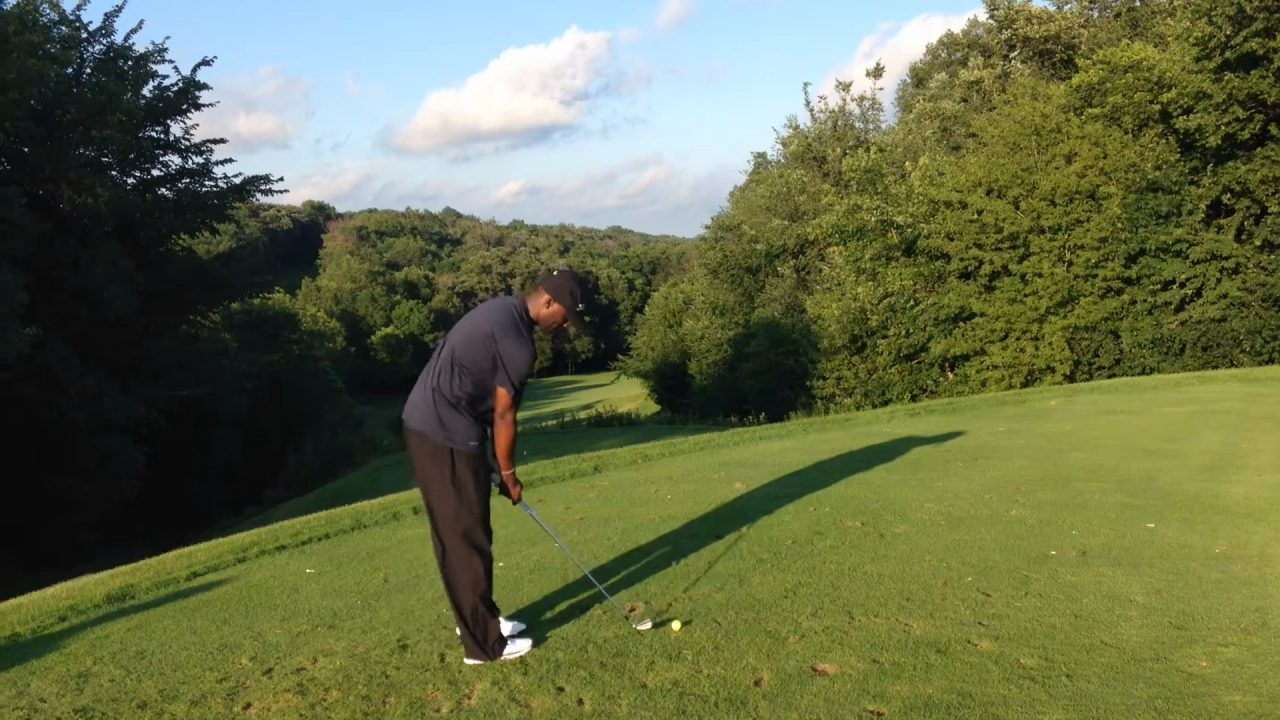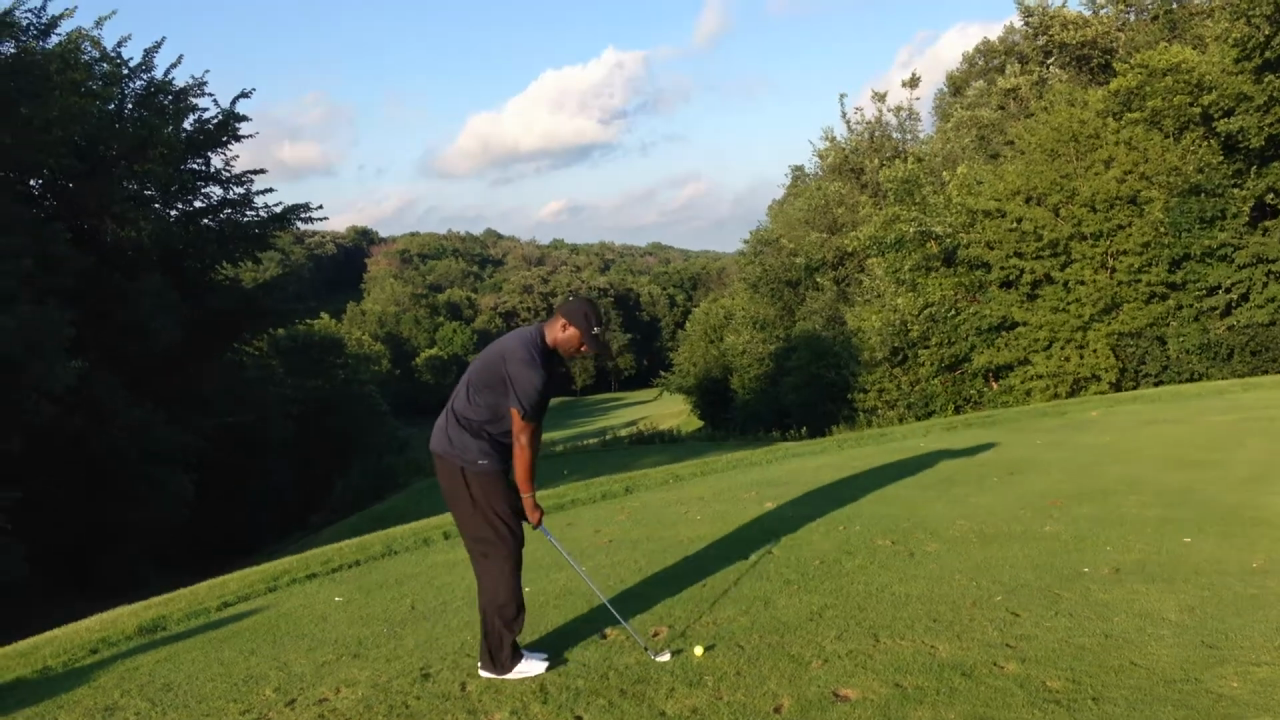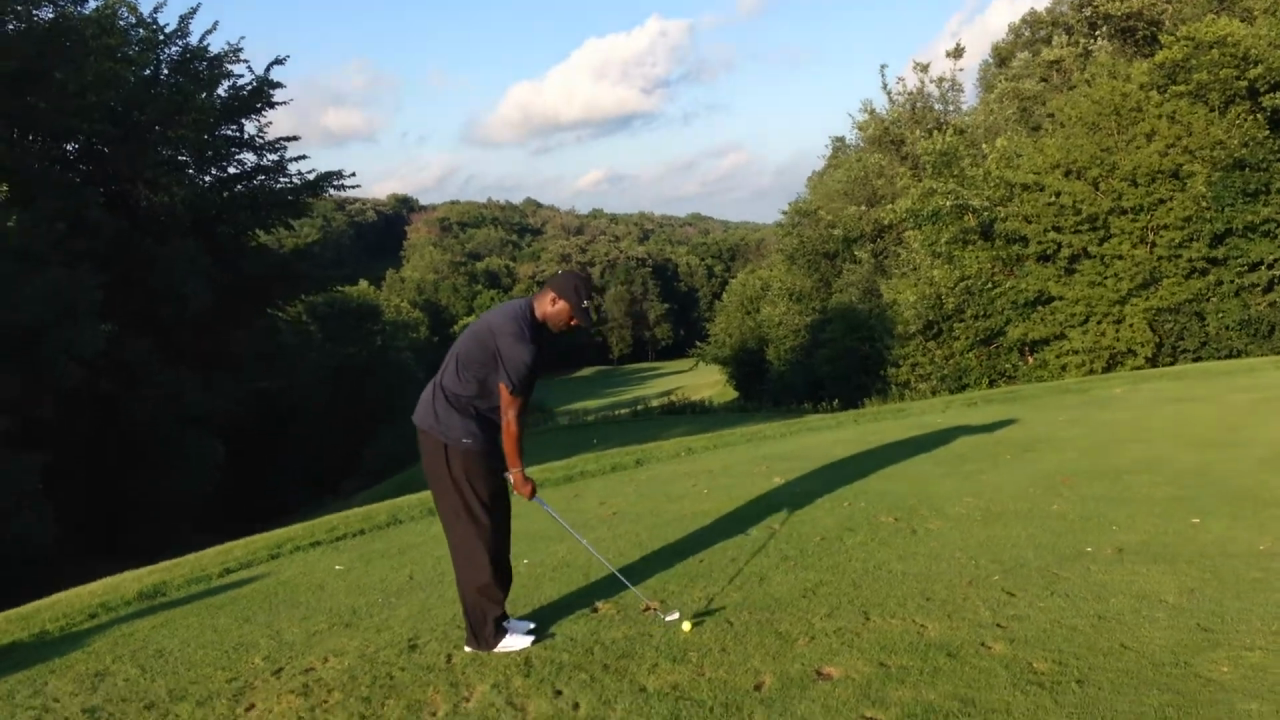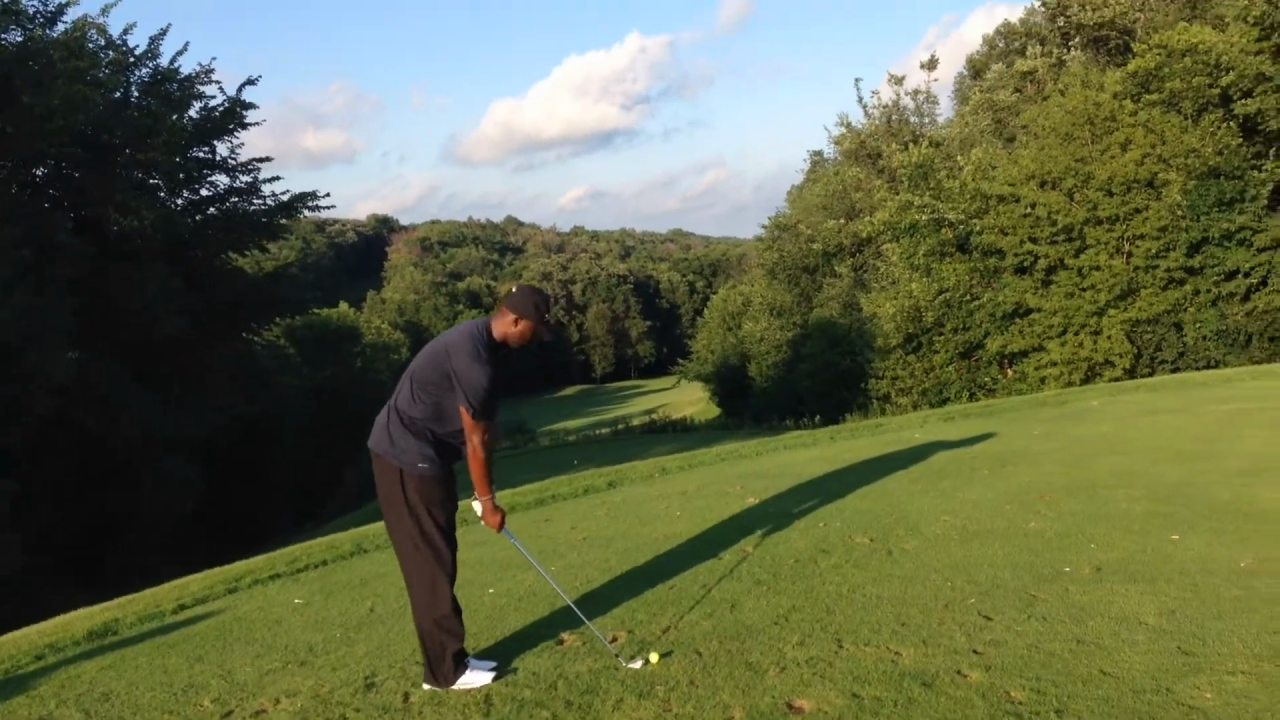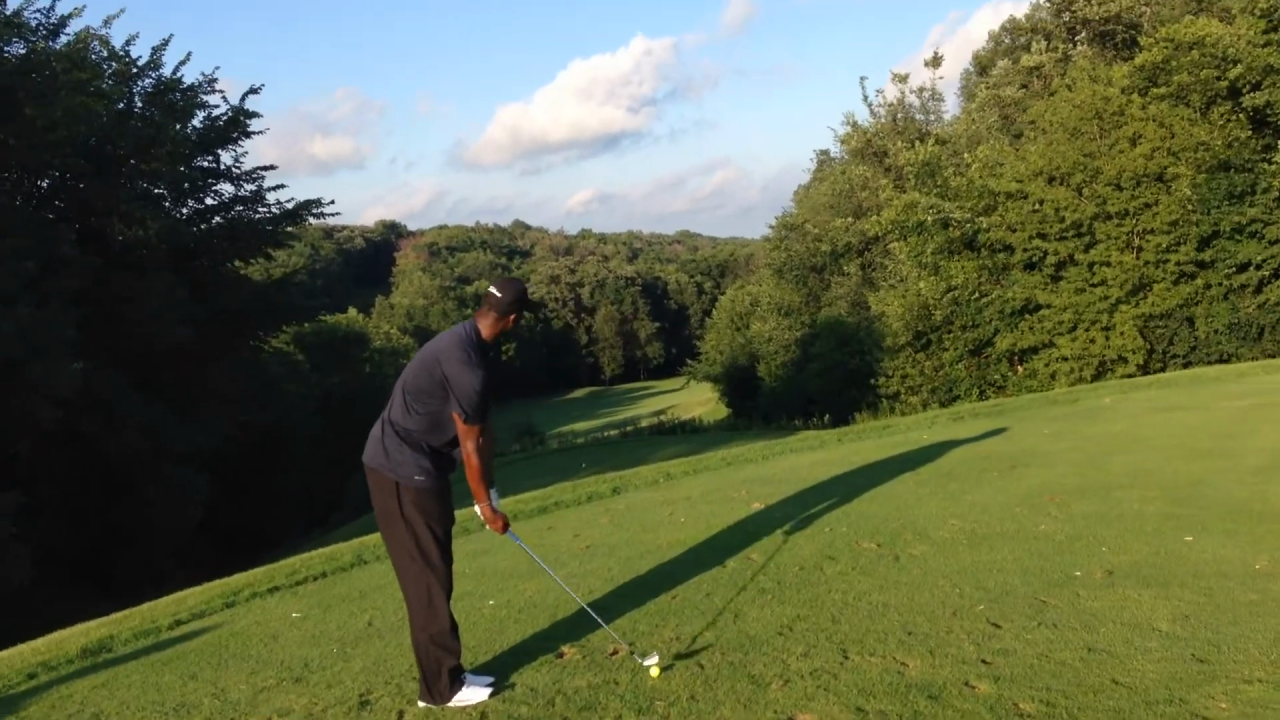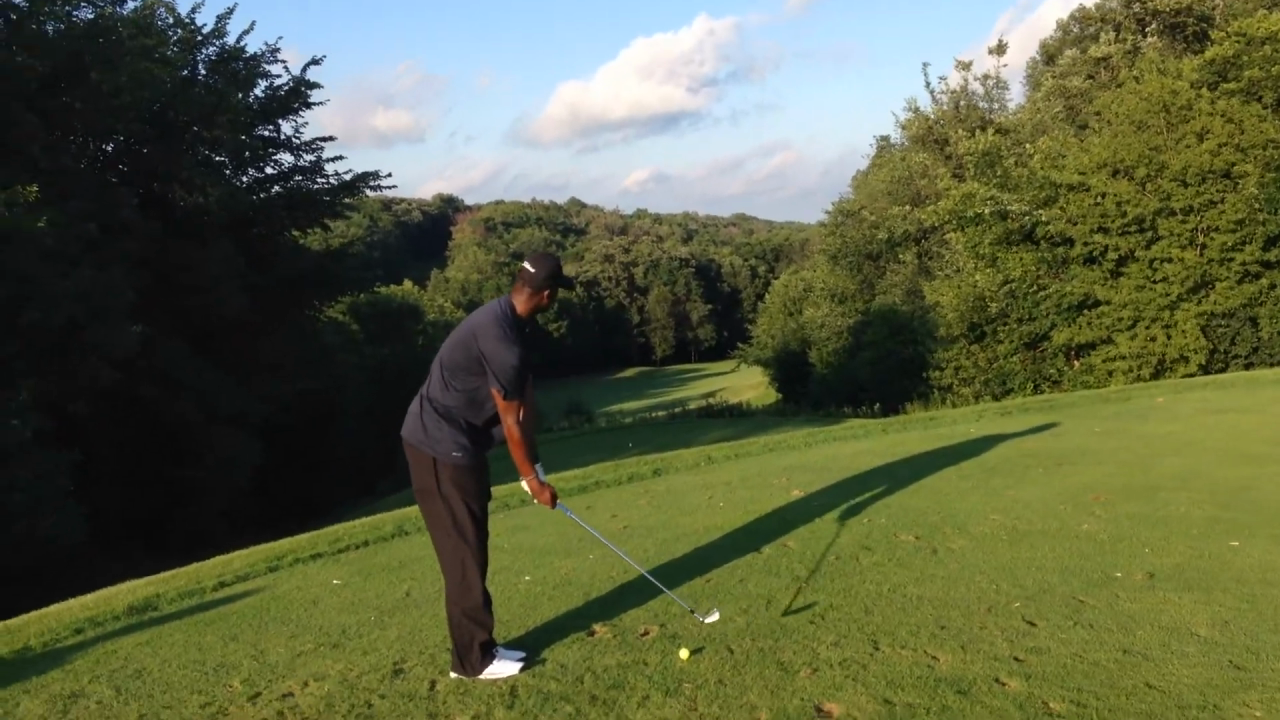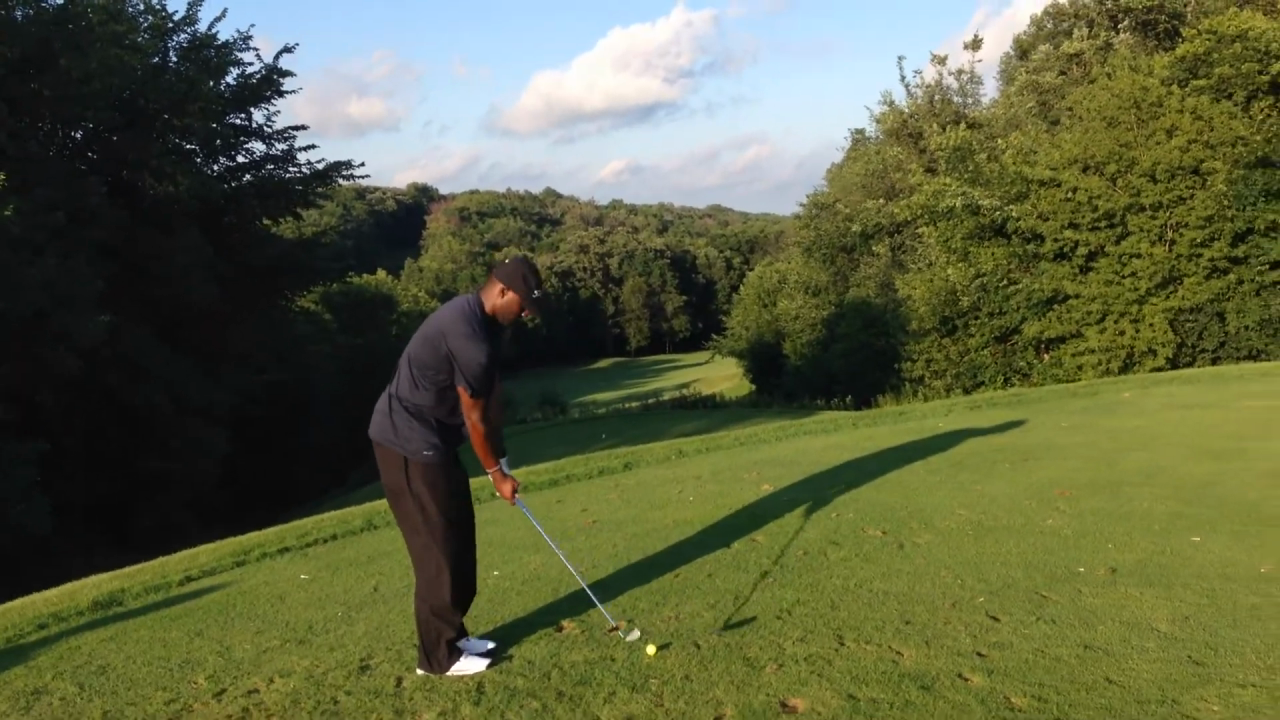
dt=0.5s
person 1, frame 1
left shoulder: (502, 308)
right shoulder: (517, 342)
right elbow: (504, 416)
left wrist: (494, 461)
right wrist: (508, 474)
left hip: (422, 422)
right hip: (448, 437)
left knee: (455, 535)
right knee: (466, 541)
left ankle: (474, 617)
right ankle: (484, 644)
person 1, frame 2
left shoulder: (537, 348)
right shoulder: (528, 364)
left elbow: (530, 431)
right elbow: (522, 439)
left wrist: (526, 487)
right wrist: (528, 497)
left hip: (480, 453)
right hip: (466, 456)
left knee: (501, 551)
right knee: (500, 553)
left ankle: (502, 647)
right ankle: (500, 659)
person 1, frame 3
left shoulder: (521, 317)
right shoulder: (518, 338)
left elbow: (510, 407)
right elbow: (510, 414)
left wrist: (510, 464)
right wrist: (517, 472)
left hip: (466, 427)
right hip: (452, 432)
left knee: (493, 523)
right knee: (475, 533)
left ankle: (493, 616)
right ankle: (485, 633)
person 1, frame 4
left shoulder: (479, 338)
right shoulder: (473, 358)
left elbow: (486, 427)
right elbow: (475, 439)
left wrist: (488, 490)
right wrist: (487, 501)
left hip: (422, 454)
right hip: (407, 457)
left knee: (439, 560)
right knee: (430, 564)
left ankle: (451, 656)
right ankle: (445, 670)
person 1, frame 5
left shoulder: (467, 343)
right shoulder: (465, 362)
left elbow: (481, 430)
right elbow: (471, 444)
left wrist: (488, 494)
right wrist: (487, 506)
left hip: (414, 464)
right hip: (402, 470)
left knee: (435, 574)
right knee: (428, 578)
left ankle: (447, 673)
right ankle: (441, 686)
person 1, frame 6
left shoulder: (506, 321)
right shoulder: (501, 338)
left elbow: (523, 401)
right elbow: (511, 419)
left wrist: (533, 466)
right wrist: (532, 479)
left hip: (456, 441)
right hip: (441, 445)
left knee: (471, 549)
right knee: (463, 552)
left ankle: (480, 645)
right ankle: (473, 658)
person 1, frame 7
left shoulder: (476, 317)
right shoulder: (469, 334)
left elbow: (490, 398)
right elbow: (474, 416)
left wrist: (501, 458)
right wrist: (496, 473)
left hip: (428, 438)
right hip: (410, 443)
left knee: (458, 533)
right knee: (437, 548)
left ankle: (452, 633)
right ankle: (439, 655)
